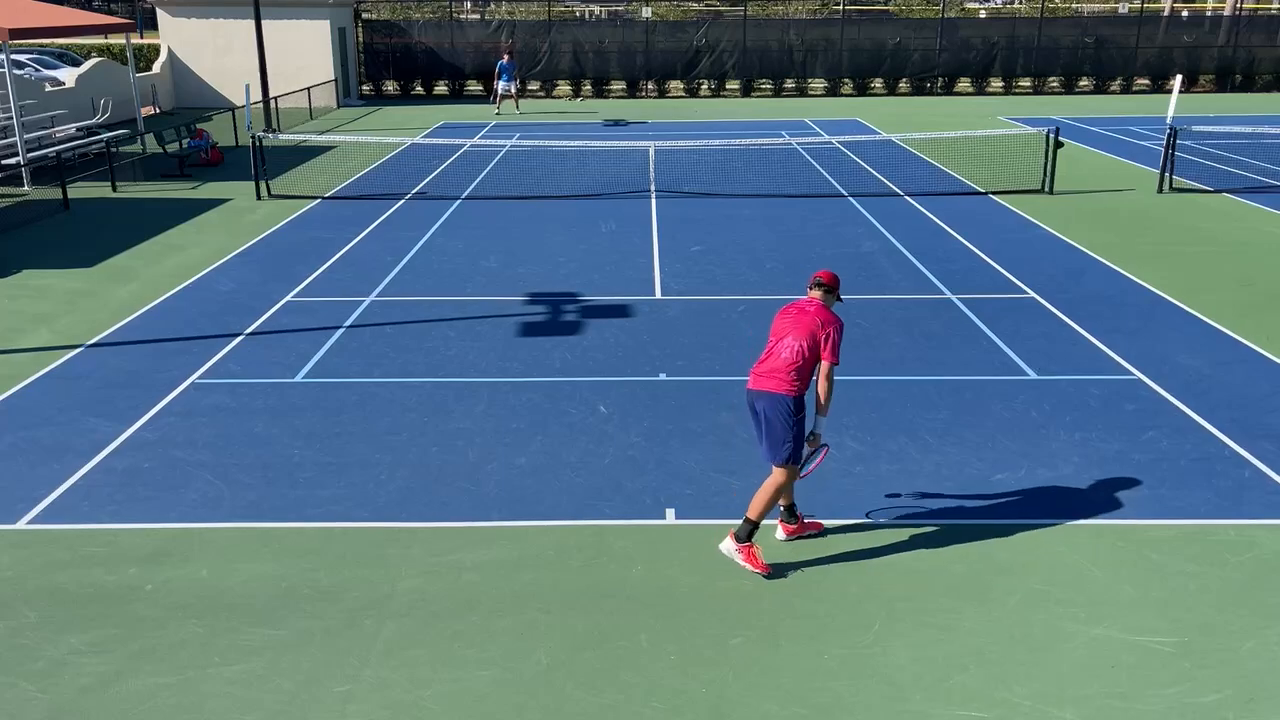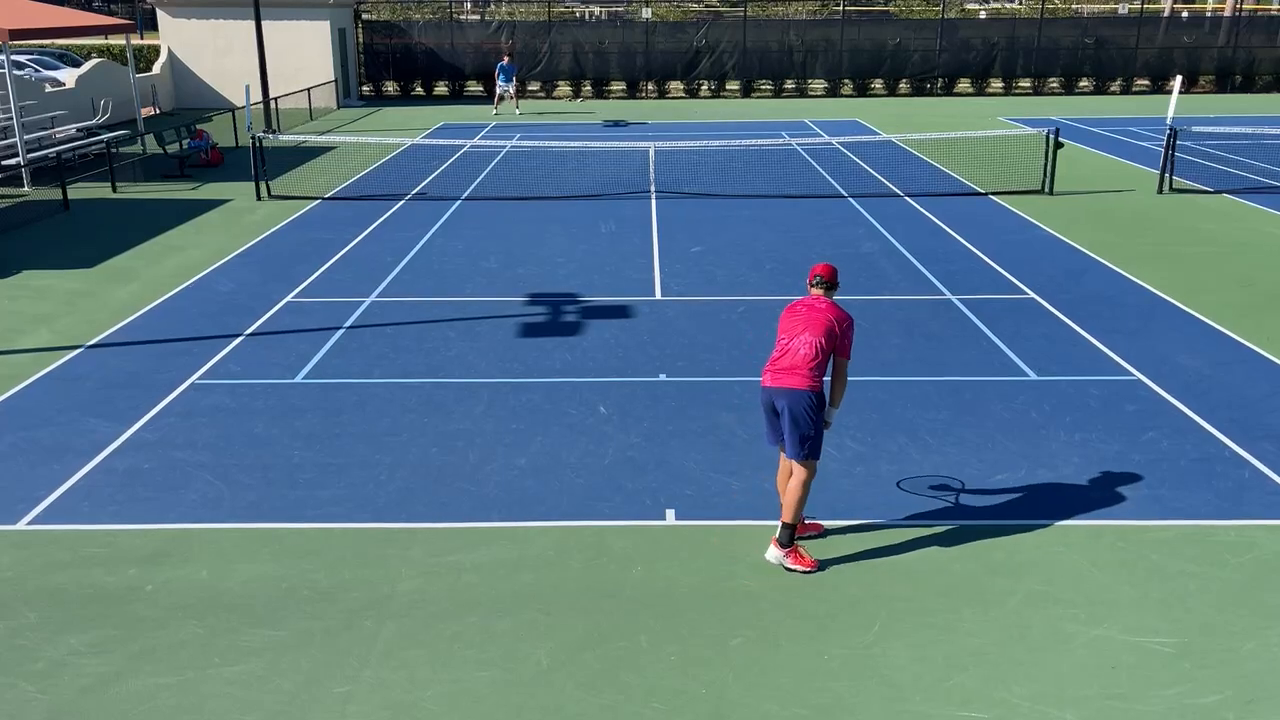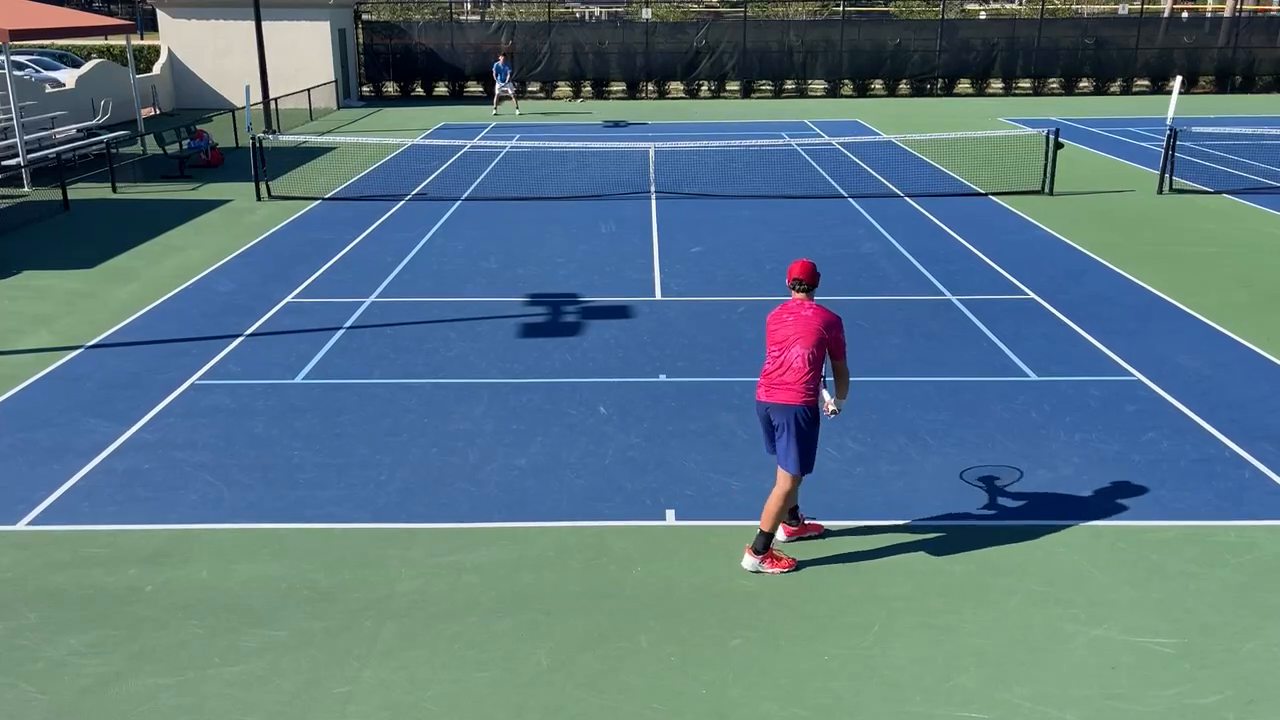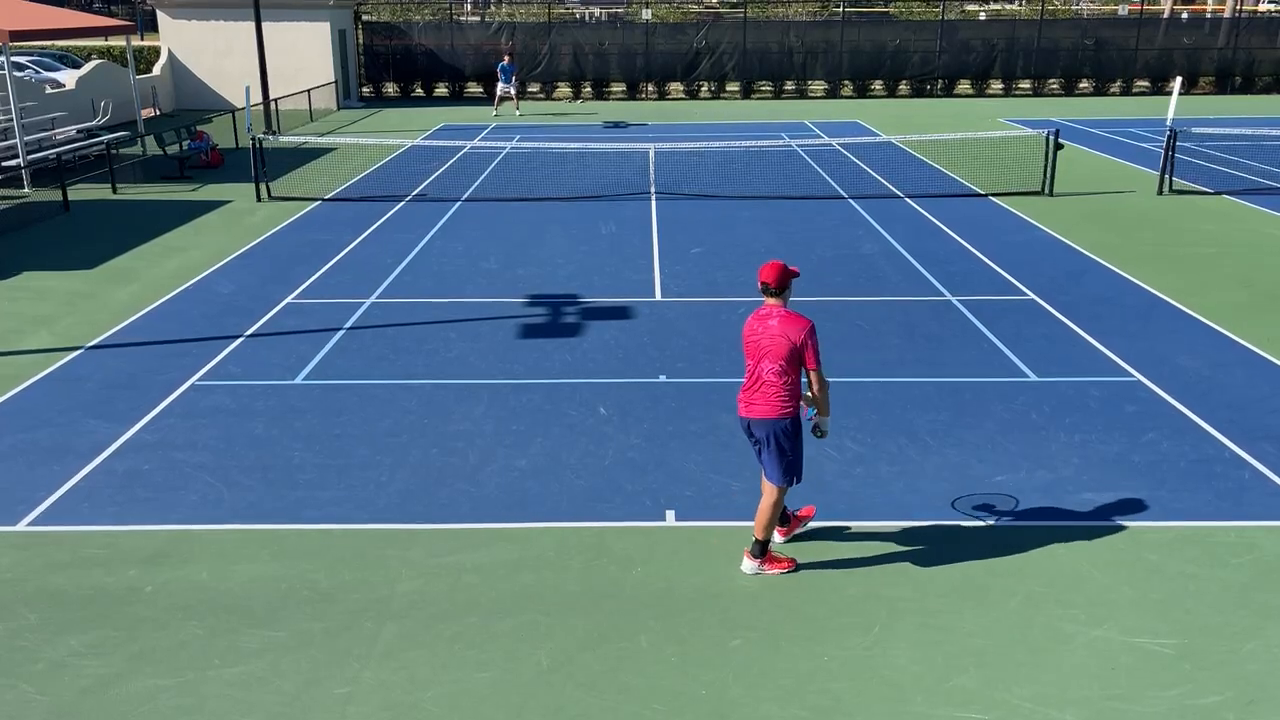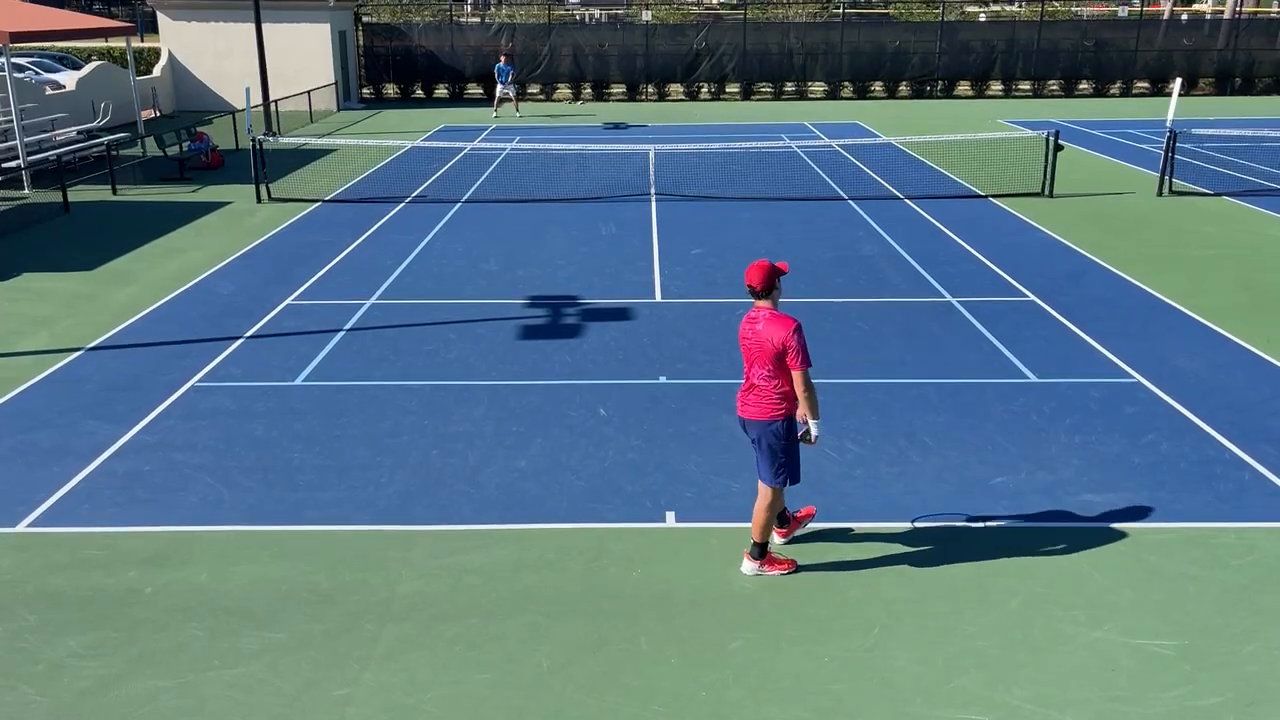
dt=0.5s
person 1, frame 1
left shoulder: (786, 310)
right shoulder: (831, 321)
right elbow: (825, 377)
right wrist: (819, 425)
left hip: (756, 386)
right hip: (782, 394)
left knee: (787, 457)
right knee: (784, 474)
left ankle: (790, 522)
right ankle: (739, 540)
person 1, frame 2
left shoulder: (790, 310)
right shoulder: (842, 318)
right elbow: (839, 372)
right wrist: (831, 413)
left hip: (769, 385)
right hip: (801, 391)
left knee: (788, 457)
right knee: (804, 470)
left ankle: (793, 522)
right ankle: (782, 545)
person 1, frame 3
left shoulder: (774, 316)
right shoulder: (830, 320)
right elbow: (840, 371)
right wrist: (838, 401)
left hip: (765, 398)
right hip: (797, 405)
left knee: (787, 466)
right knee: (788, 479)
left ankle: (791, 523)
right ankle: (757, 553)
person 1, frame 4
left shoulder: (751, 322)
right shoulder: (802, 326)
right elbow: (817, 382)
left wrist: (801, 398)
right wrist: (824, 417)
left hip: (747, 411)
right hip: (778, 416)
left knee: (771, 472)
right knee: (776, 486)
left ankle: (784, 523)
right ankle: (756, 556)
person 1, frame 5
left shoulder: (748, 322)
right shoulder: (789, 327)
right elbow: (802, 386)
left wrist: (796, 408)
right wrist: (813, 422)
left hip: (748, 410)
right hip: (772, 417)
left knee: (772, 477)
right knee: (770, 487)
left ankle: (784, 523)
right ankle: (756, 557)
